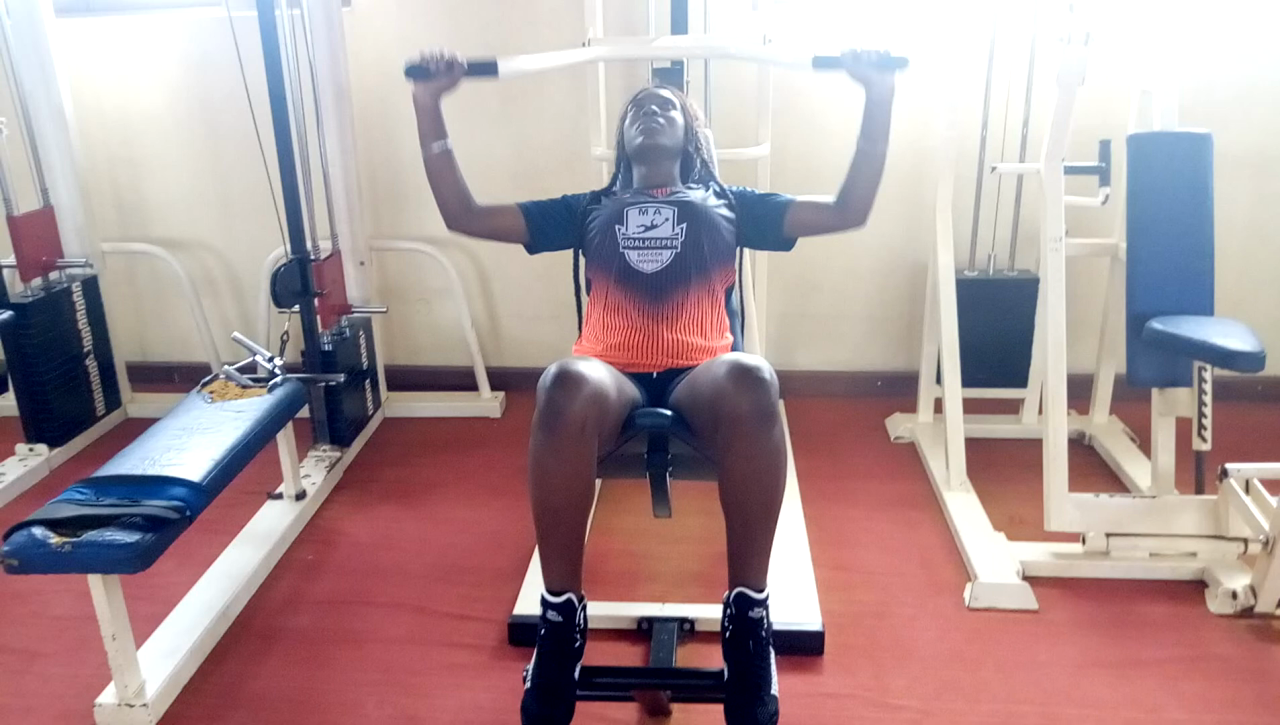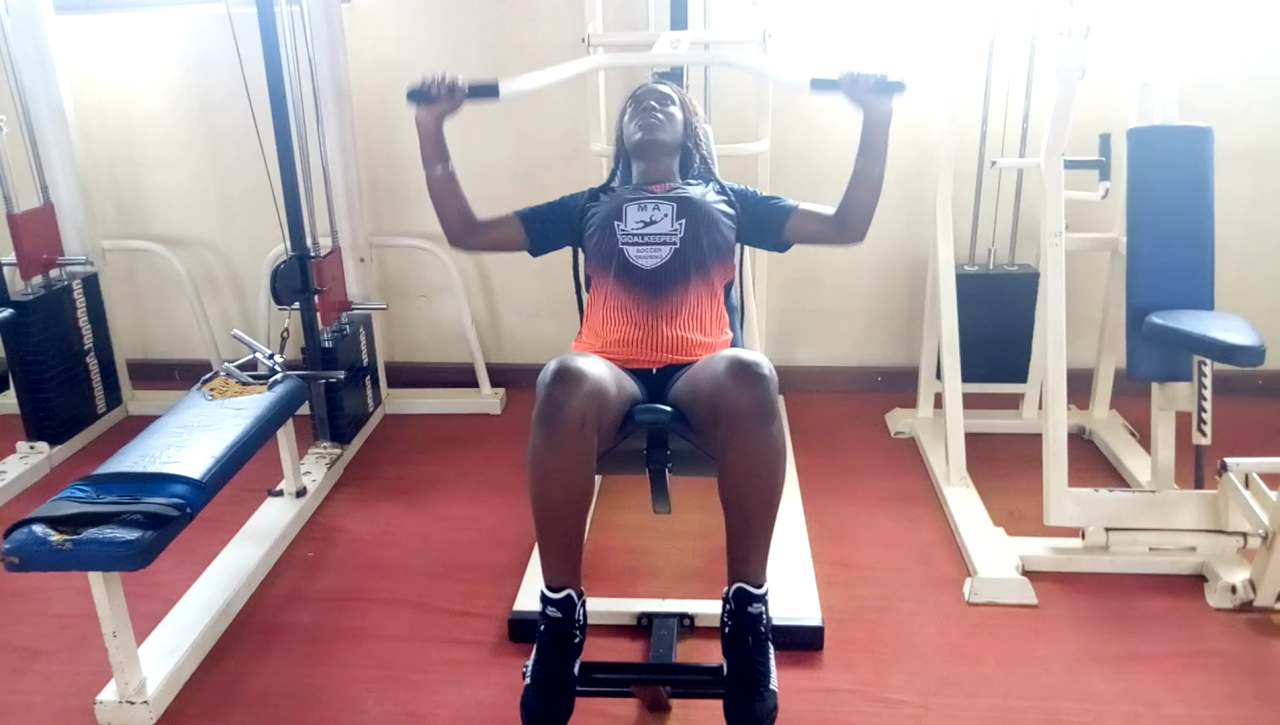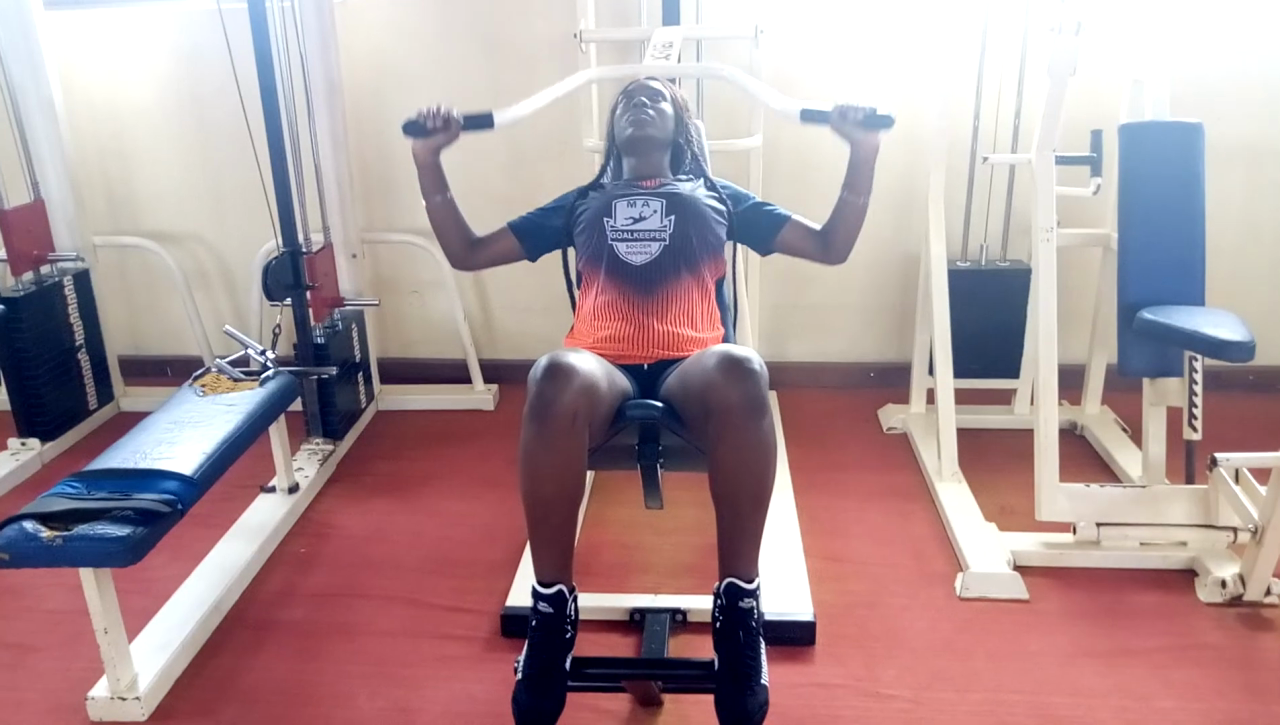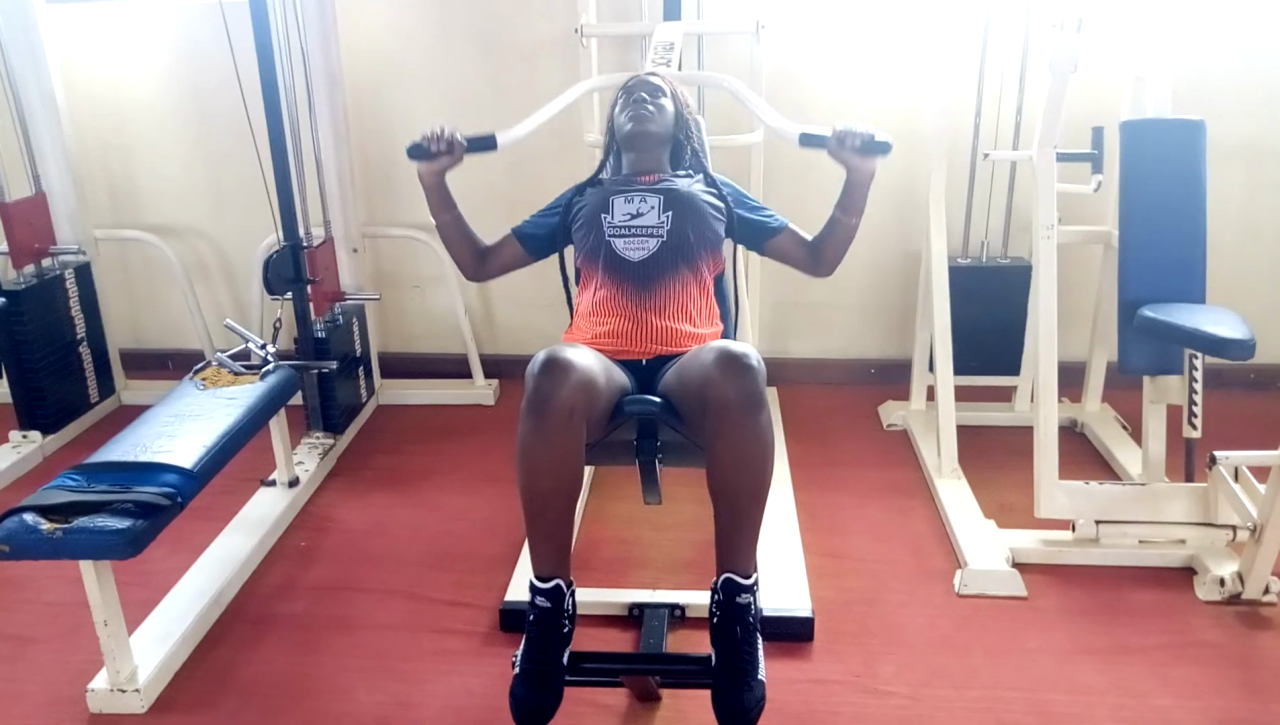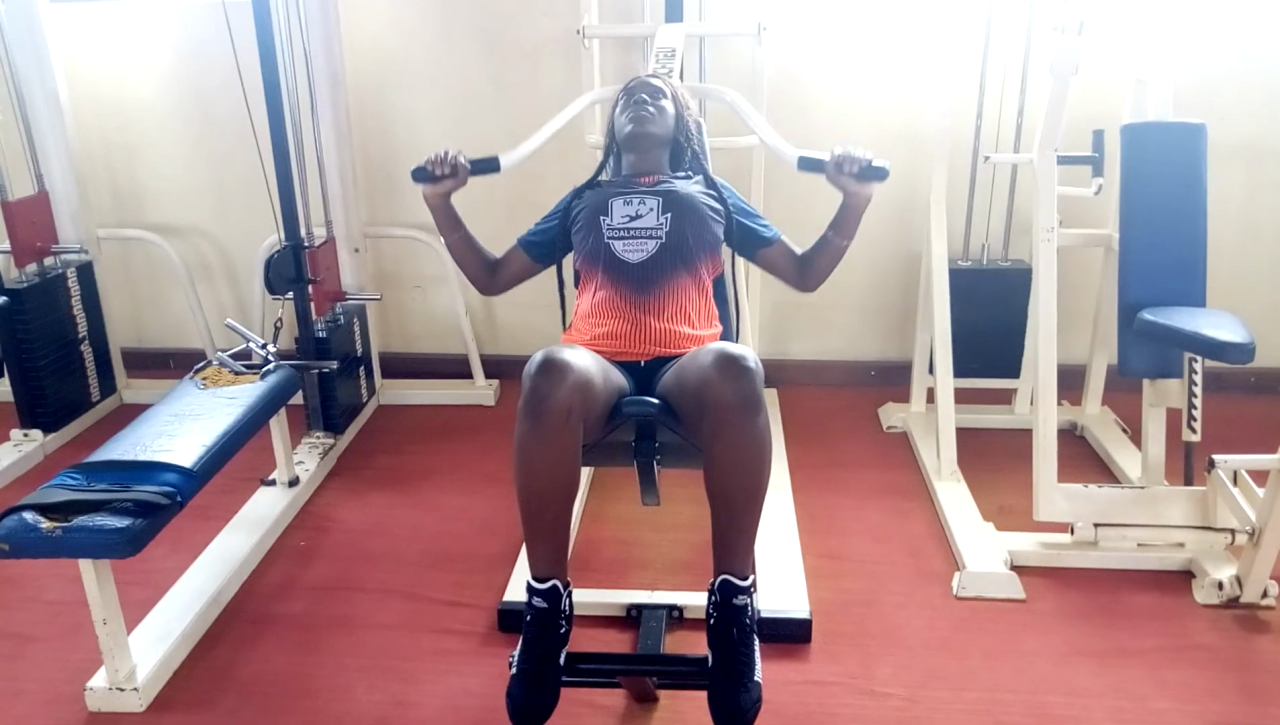
dt=0.1s
person 1, frame 1
left shoulder: (728, 202)
right shoulder: (589, 208)
left elbow: (850, 211)
right elbow: (463, 216)
left wrist: (877, 99)
right wrist: (429, 107)
left hip: (702, 375)
right hip: (609, 376)
left knee: (751, 381)
right knee: (565, 385)
left ankle: (747, 613)
right ankle: (561, 616)
person 1, frame 2
left shoulder: (726, 200)
right shoulder: (589, 205)
left elbow: (849, 226)
right elbow: (464, 233)
left wrist: (875, 117)
right wrist: (431, 127)
left hip: (701, 371)
right hip: (609, 370)
left knee: (750, 376)
right knee: (564, 382)
left ankle: (746, 607)
right ankle: (561, 611)
person 1, frame 3
left shoulder: (716, 195)
right shoulder: (582, 202)
left elbow: (831, 247)
right elbow: (468, 253)
left wrist: (863, 158)
right wrist: (429, 166)
left hip: (691, 366)
right hip: (601, 366)
left knee: (741, 371)
right knee: (557, 376)
left ankle: (738, 602)
right ankle: (552, 608)
person 1, frame 4
left shoulder: (715, 192)
right shoulder: (581, 198)
left elbow: (821, 258)
right elbow: (477, 263)
left wrist: (858, 176)
right wrist: (434, 182)
left hip: (690, 361)
right hip: (600, 361)
left knee: (739, 368)
right knee: (554, 372)
left ankle: (735, 597)
right ankle: (550, 601)
person 1, frame 5
left shoulder: (711, 193)
right shoulder: (583, 200)
left elbow: (803, 273)
right elbow: (492, 278)
left wrist: (851, 203)
right wrist: (443, 207)
left hip: (687, 362)
right hip: (598, 362)
left knee: (736, 369)
right knee: (549, 372)
left ankle: (733, 600)
right ankle: (547, 601)
